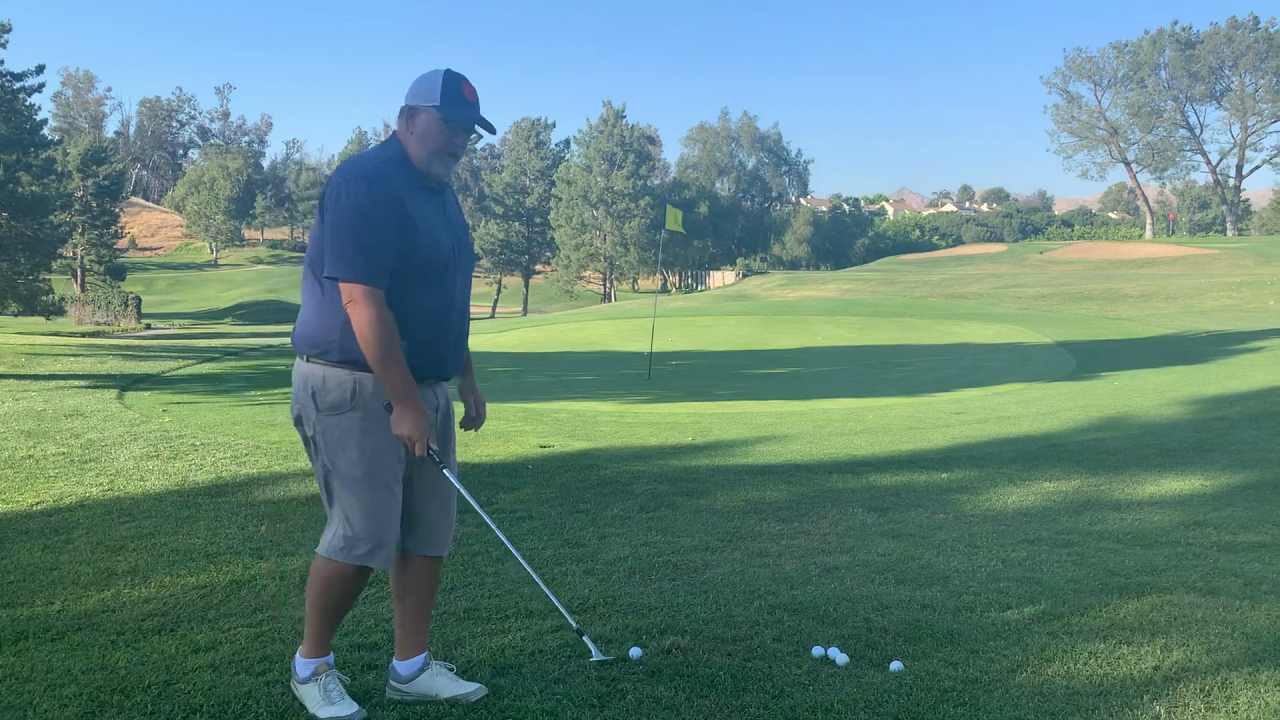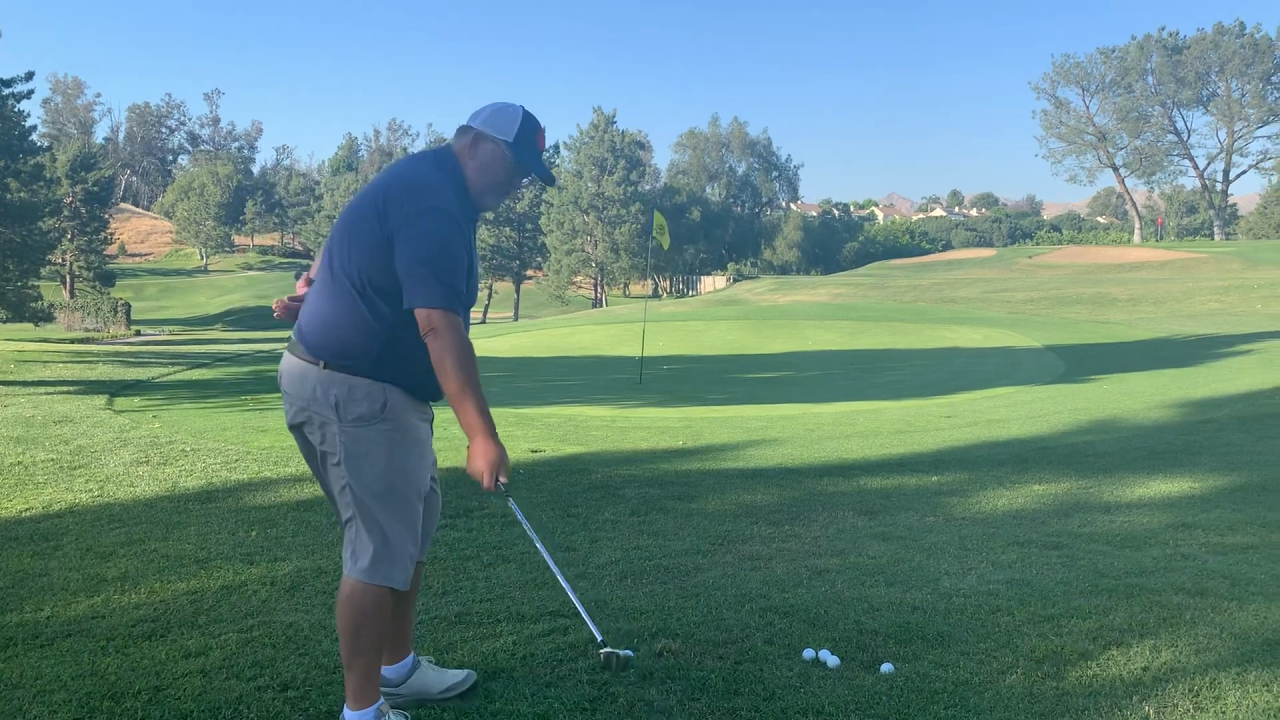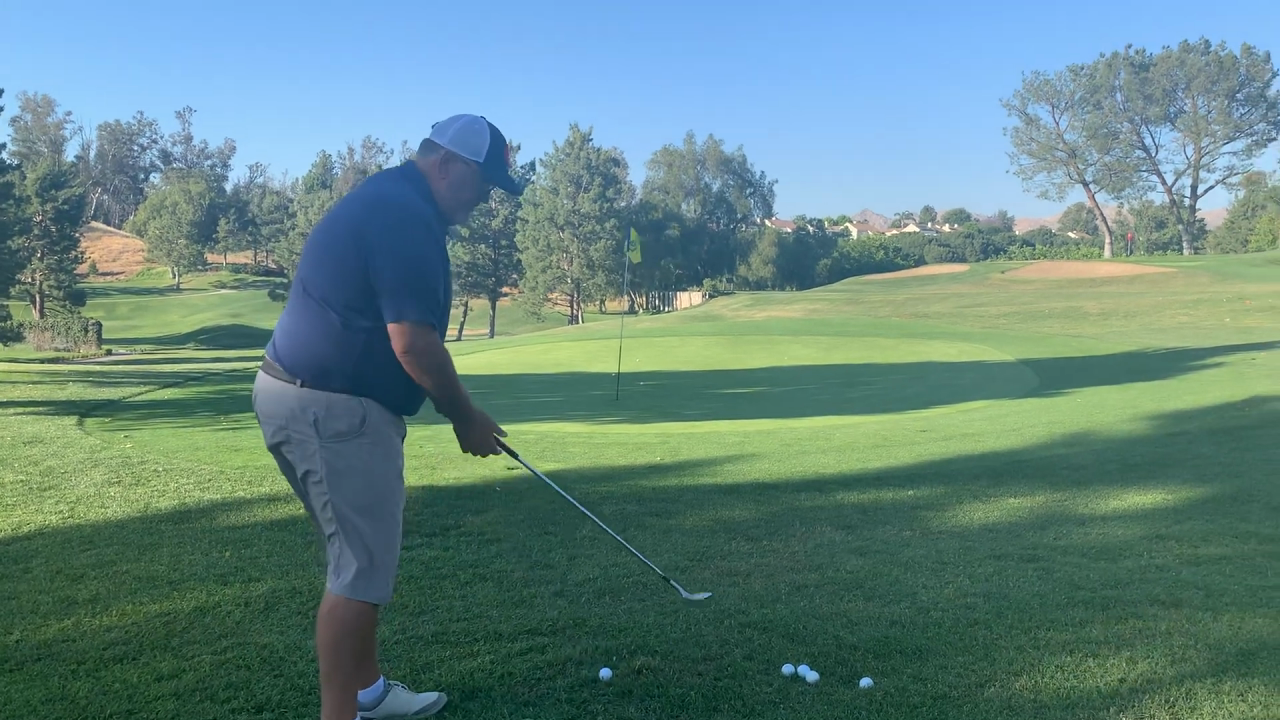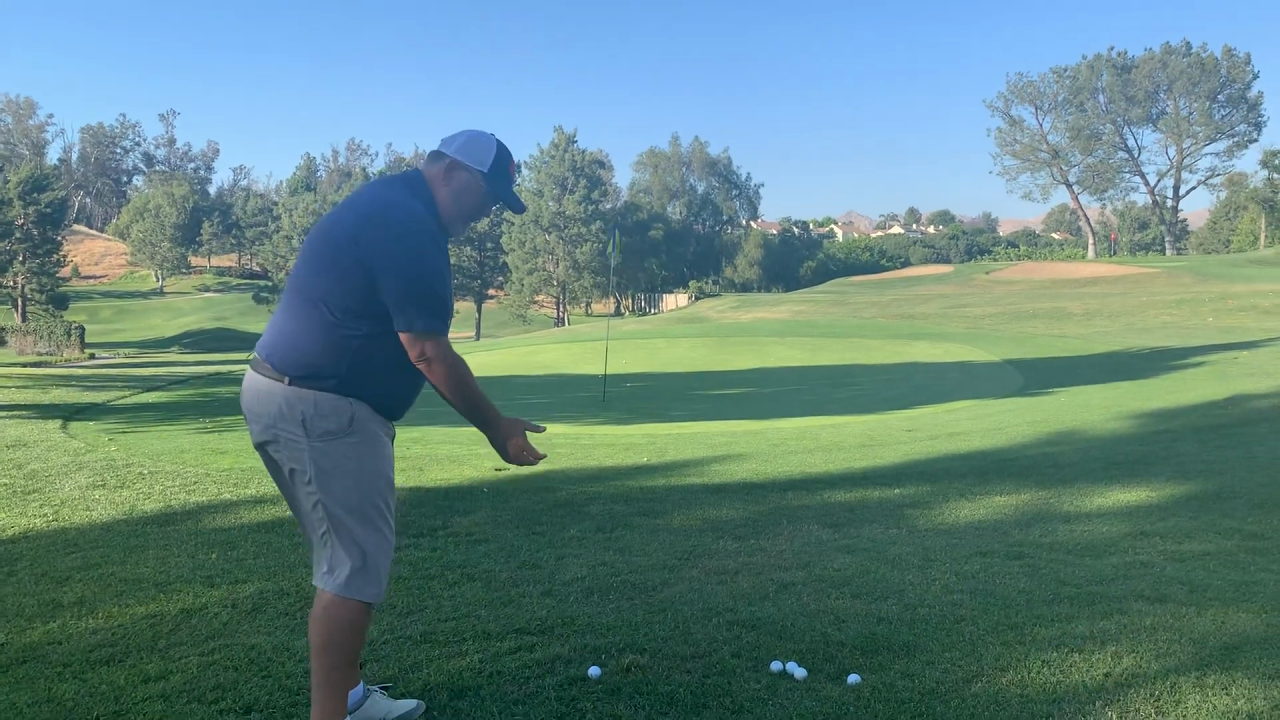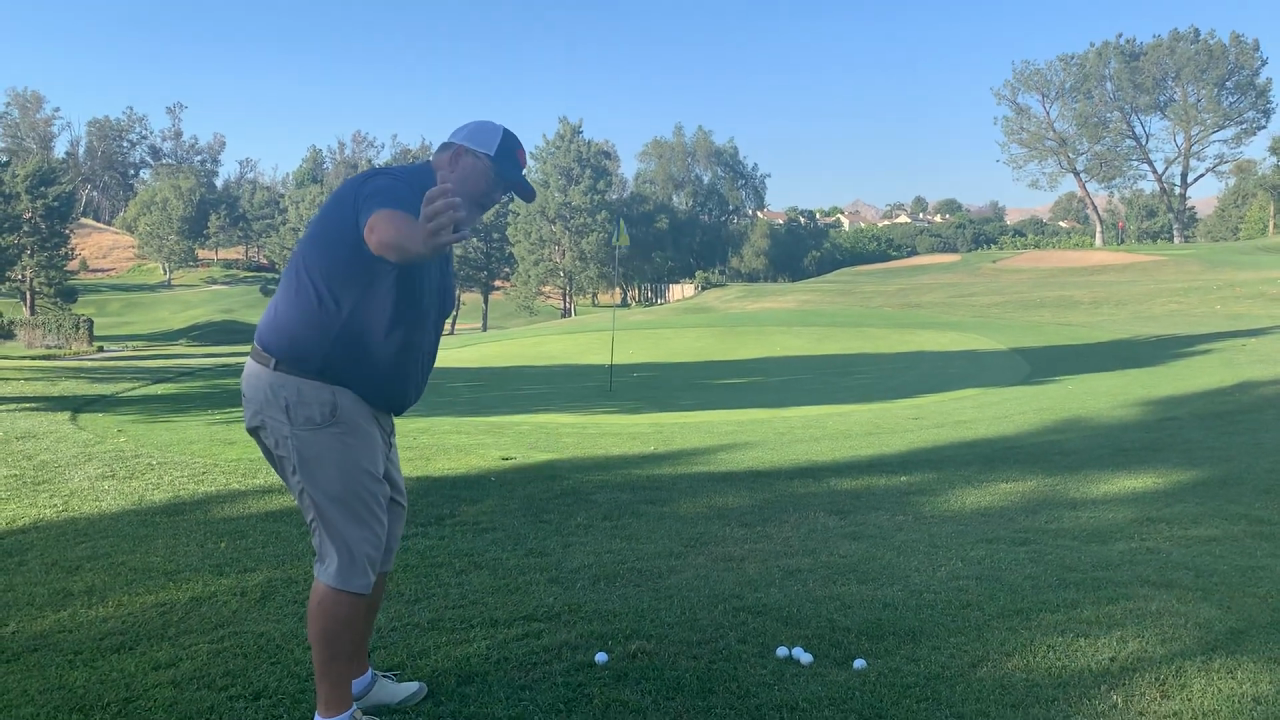
dt=1s
person 1, frame 1
left shoulder: (439, 191)
right shoulder: (367, 182)
right elbow: (363, 301)
left wrist: (466, 381)
right wrist: (407, 404)
left hip: (420, 388)
right hip: (352, 387)
left knee: (428, 532)
right knee: (362, 534)
left ankle: (411, 666)
right ankle: (312, 662)
person 1, frame 2
left shoulder: (427, 183)
right shoulder: (431, 200)
left elbow: (346, 246)
right elbow: (440, 326)
left wrist: (308, 289)
right wrist: (482, 436)
left hip: (370, 383)
right hip: (349, 388)
left knee: (414, 520)
right knee: (379, 546)
left ankle: (397, 667)
person 1, frame 3
left shoulder: (392, 202)
right shoulder: (406, 217)
left elbow: (411, 332)
right elbow: (414, 345)
left wrist: (457, 408)
right wrist: (468, 420)
left hip: (328, 397)
right hip: (328, 406)
left knee: (368, 556)
right knee: (361, 565)
person 1, frame 4
left shoulder: (390, 206)
right shoulder: (406, 224)
right elbow: (429, 354)
right wrist: (497, 428)
left hip: (308, 396)
right hip: (317, 405)
left knee: (353, 553)
right knee: (356, 563)
person 1, frame 5
left shoulder: (429, 219)
right shoulder: (393, 189)
right elbow: (385, 235)
right wrist: (417, 240)
left hip: (355, 397)
right hip: (307, 393)
left knee: (378, 539)
right knee: (349, 551)
